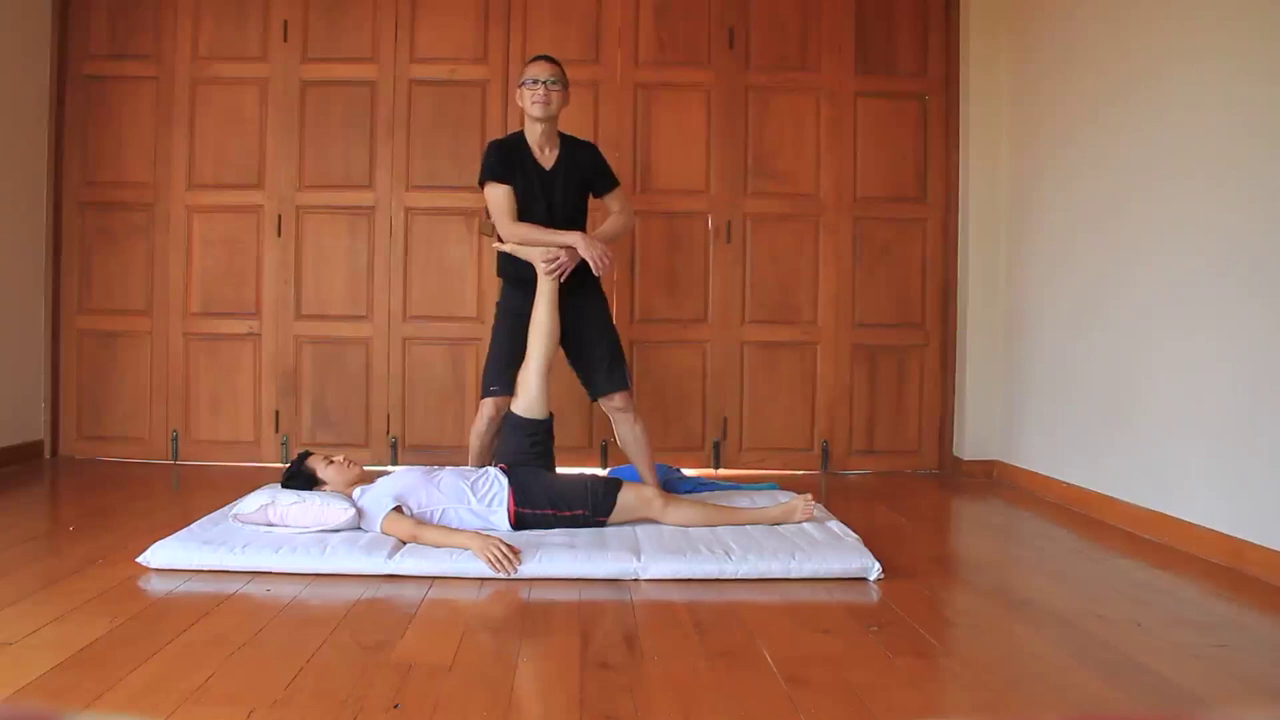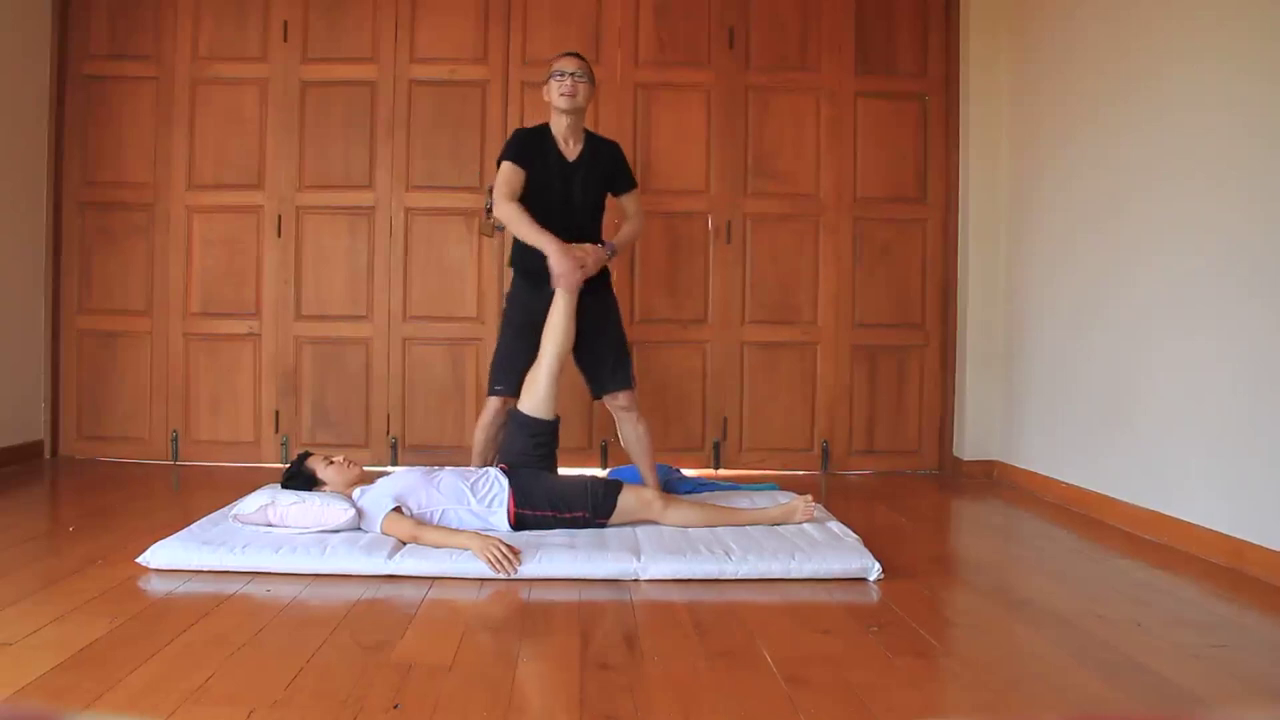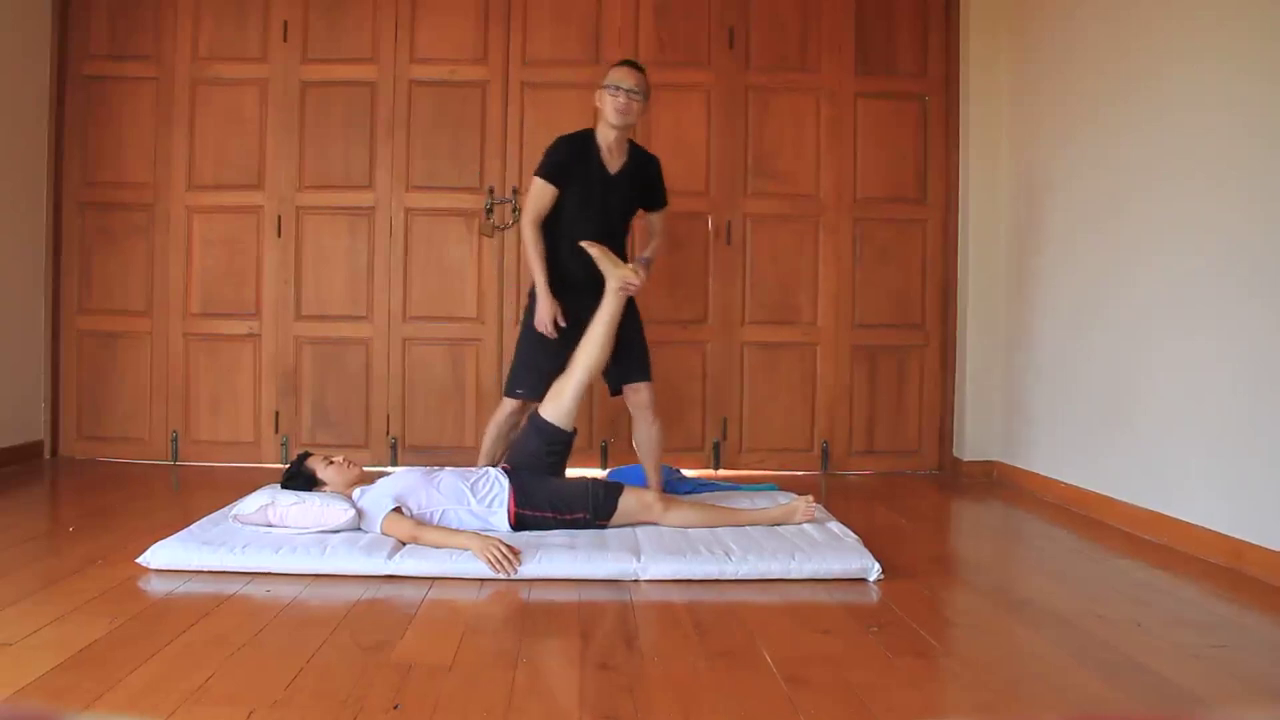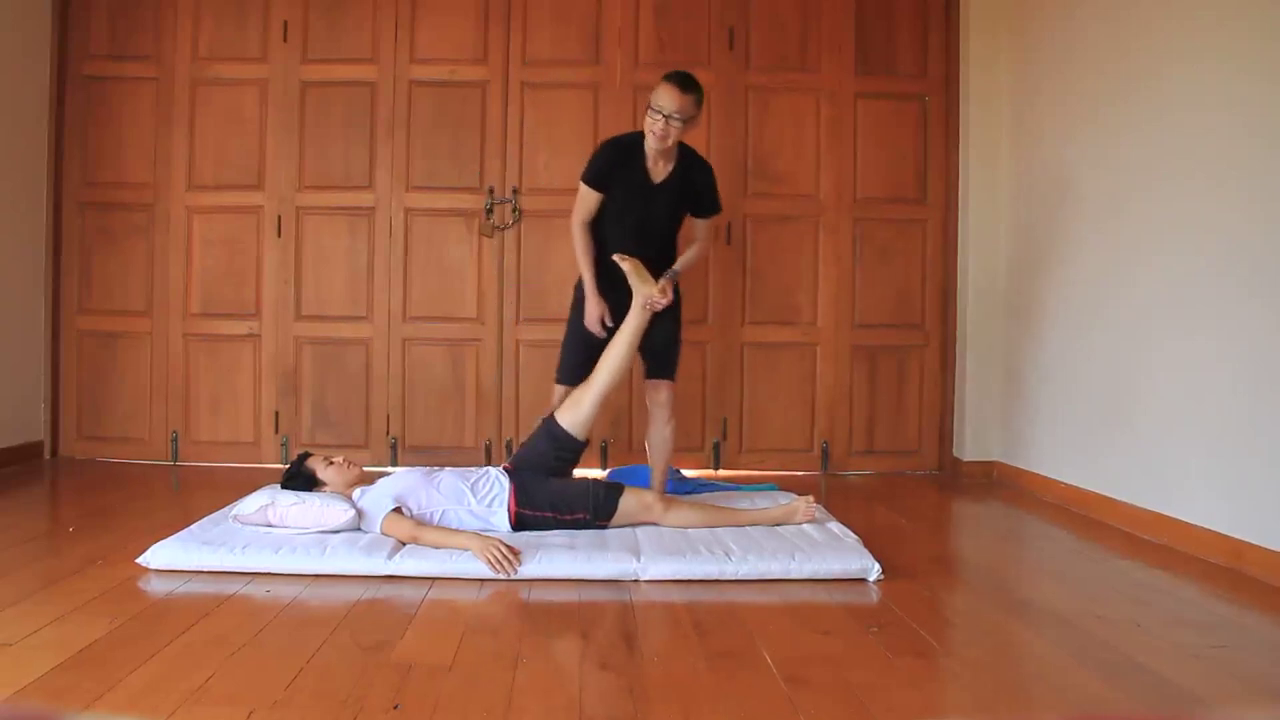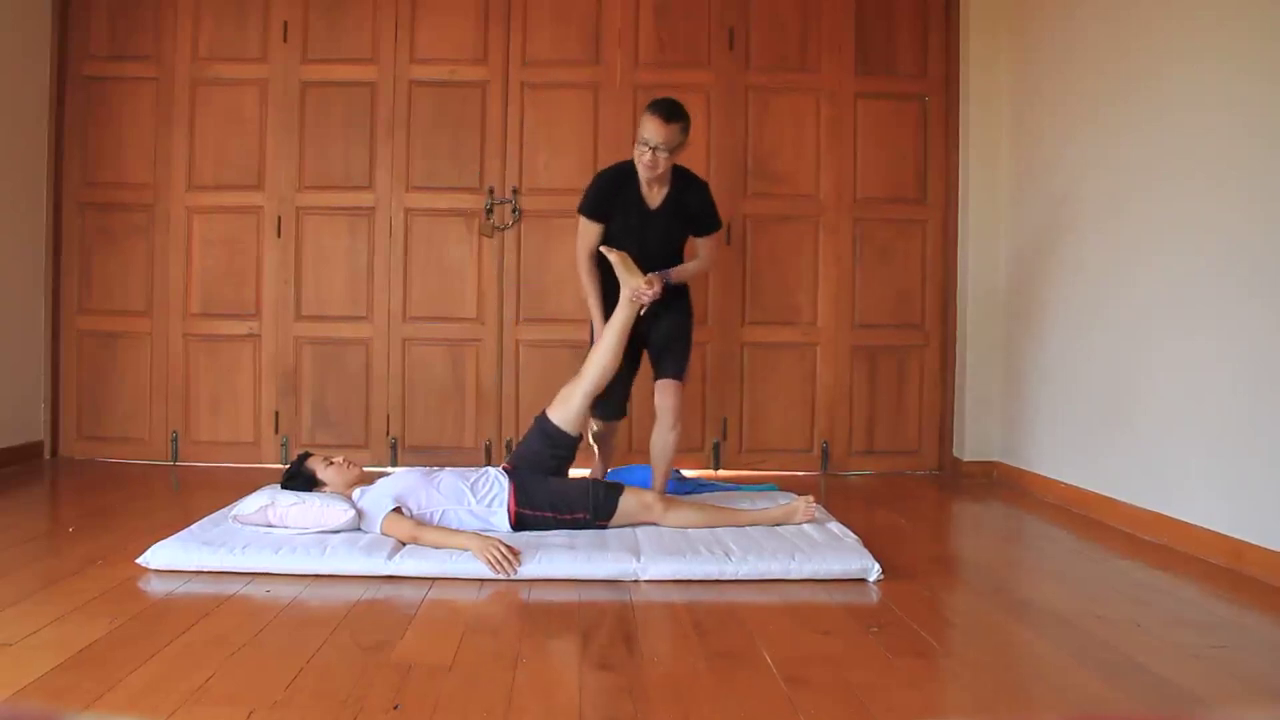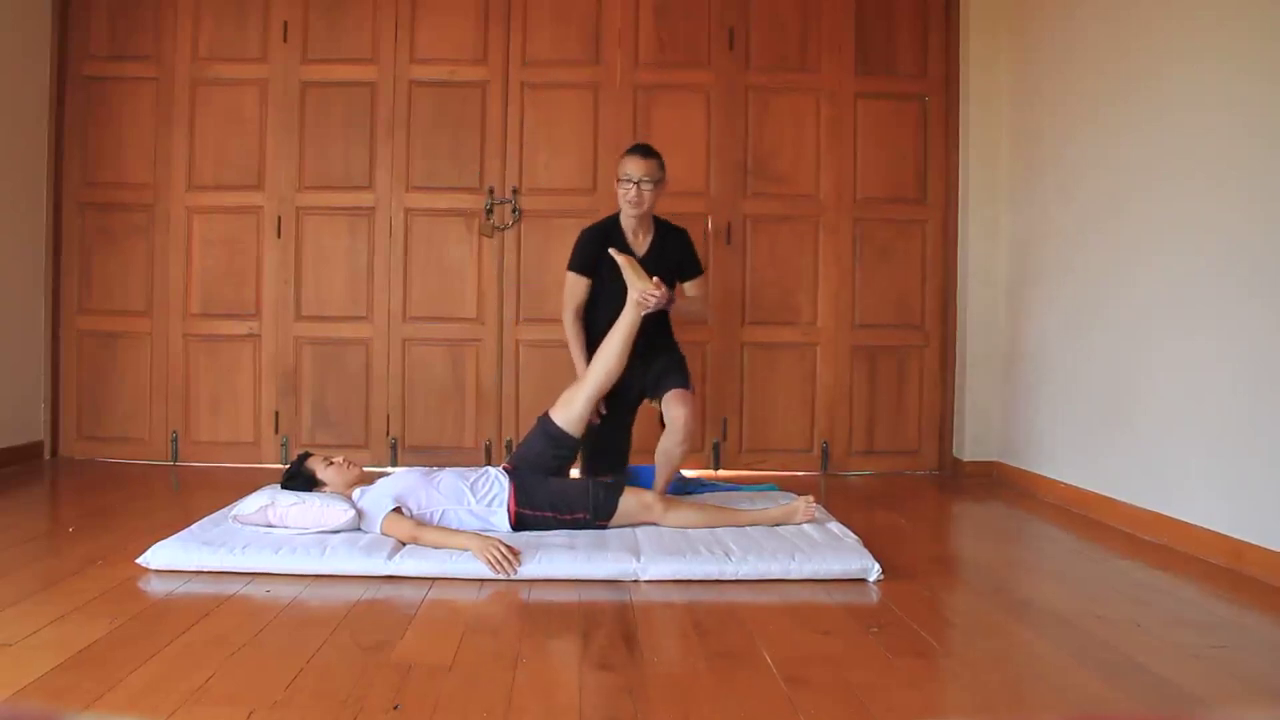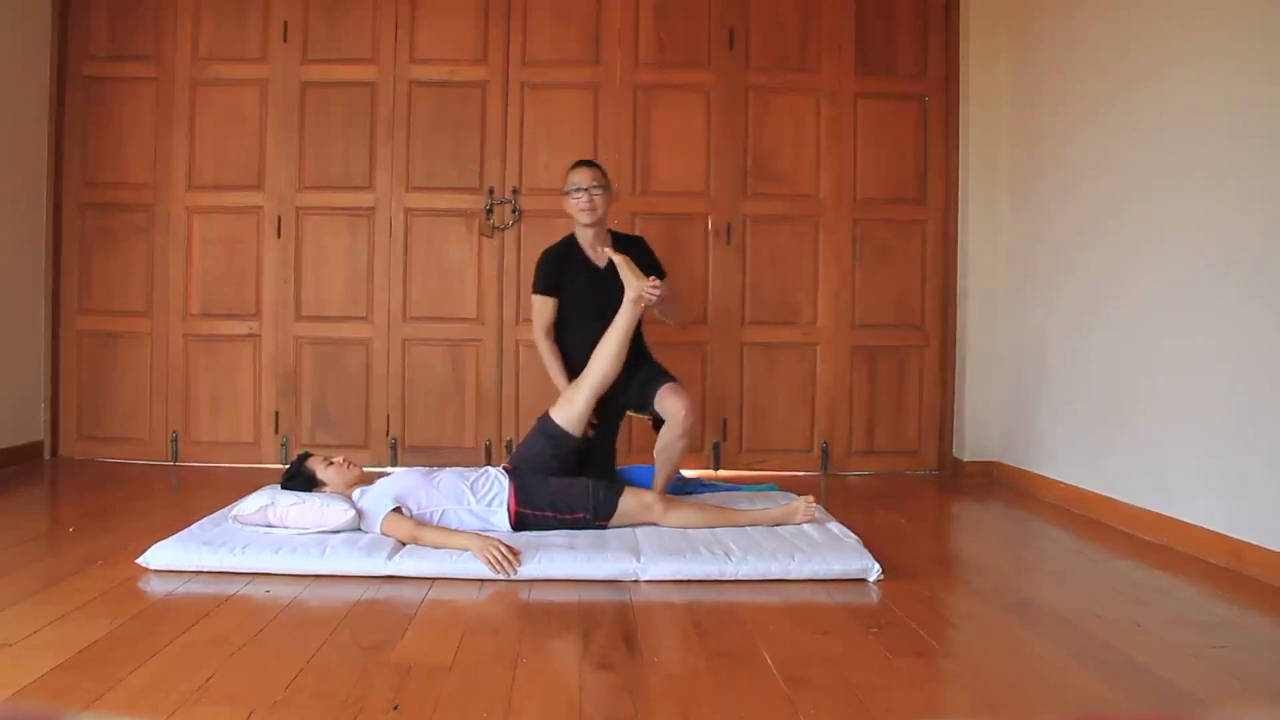
dt=0.4s
person 1, frame 1
left shoulder: (384, 482)
right shoulder: (369, 505)
right elbow: (414, 531)
right wrist: (473, 538)
left hip: (510, 477)
right hip: (518, 505)
left knee: (533, 375)
right knee: (651, 501)
right ankle: (770, 514)
person 1, frame 2
left shoulder: (382, 485)
right shoulder: (368, 508)
right elbow: (414, 533)
right wrist: (472, 539)
left hip: (508, 478)
right hip: (515, 507)
left knee: (542, 377)
right knee: (651, 503)
right ankle: (768, 517)
person 1, frame 3
left shoulder: (385, 484)
right shoulder: (369, 505)
right elbow: (414, 532)
right wrist: (473, 538)
left hip: (512, 478)
right hip: (518, 506)
left knee: (569, 386)
right knee: (651, 504)
left ankle: (614, 290)
right ankle: (773, 516)
person 1, frame 4
left shoulder: (387, 485)
right shoulder: (368, 507)
right elbow: (413, 532)
right wrist: (473, 540)
left hip: (514, 477)
right hip: (517, 507)
left knee: (589, 395)
right knee: (653, 506)
left ankle: (641, 304)
right ankle: (772, 517)
person 1, frame 5
left shoulder: (387, 483)
right shoulder: (369, 506)
right elbow: (414, 532)
right wrist: (474, 540)
left hip: (512, 478)
right hip: (518, 507)
left knee: (580, 391)
right knee: (651, 505)
left ankle: (630, 299)
right ankle: (771, 516)
person 1, frame 6
left shoulder: (387, 483)
right shoulder: (369, 507)
right elbow: (415, 532)
right wrist: (474, 540)
left hip: (514, 477)
right hip: (518, 508)
left knee: (584, 391)
right knee: (652, 505)
left ankle: (635, 303)
right ankle: (771, 516)
person 1, frame 7
left shoulder: (385, 482)
right shoulder: (369, 506)
right elbow: (415, 532)
right wrist: (474, 540)
left hip: (513, 478)
right hip: (518, 508)
left knee: (582, 393)
right knee: (652, 506)
left ankle: (632, 302)
right ankle: (771, 517)
person 2, frame 1
left shoulder: (585, 154)
right shoulder: (501, 153)
left elbow: (623, 215)
right elbow: (508, 228)
left wrist: (579, 250)
right wrist: (577, 237)
left hip: (581, 293)
right hip: (521, 294)
left knee: (619, 401)
right knee: (493, 407)
left ankle: (657, 493)
person 2, frame 2
left shoulder: (607, 152)
right shoulder: (524, 142)
left elbow: (636, 218)
right elbow: (504, 204)
left wrist: (604, 251)
right wrist: (553, 248)
left hip: (592, 290)
right hip: (533, 288)
left knee: (623, 401)
right knee: (499, 402)
left ankle: (657, 494)
person 2, frame 3
left shoulder: (647, 165)
right shoulder: (567, 150)
left elbow: (656, 232)
right elbow: (530, 222)
left wrist: (643, 265)
right wrist: (543, 294)
right hip: (559, 294)
left knee: (642, 398)
right knee: (517, 403)
left ankle: (657, 496)
person 2, frame 4
left shoulder: (697, 173)
right shoulder: (614, 153)
left elbow: (702, 239)
right elbow: (580, 222)
left wrist: (671, 278)
right wrist: (592, 294)
left hip: (657, 291)
right hip: (602, 285)
left knee: (660, 396)
right knee: (566, 390)
left ankle: (655, 497)
person 2, frame 5
left shoulder: (694, 192)
right shoulder: (608, 183)
left elbow: (705, 258)
right elbow: (585, 257)
left wrist: (665, 278)
right wrist: (599, 323)
left hip: (669, 307)
right hip: (614, 304)
left knee: (668, 402)
right knee: (605, 411)
left ankle: (655, 498)
right ankle: (601, 465)
person 2, frame 6
left shoulder: (676, 240)
right shoulder: (594, 239)
left elbow: (700, 306)
right elbow: (571, 313)
left wrist: (668, 301)
right wrist: (585, 380)
left hip: (659, 354)
left knee: (682, 415)
right knee: (598, 475)
person 2, frame 7
left shoulder: (636, 249)
right shoulder: (554, 259)
left elbow: (672, 315)
right elbow: (542, 334)
left wrist: (658, 300)
left hip: (636, 367)
left knee: (682, 410)
left ankle: (655, 497)
